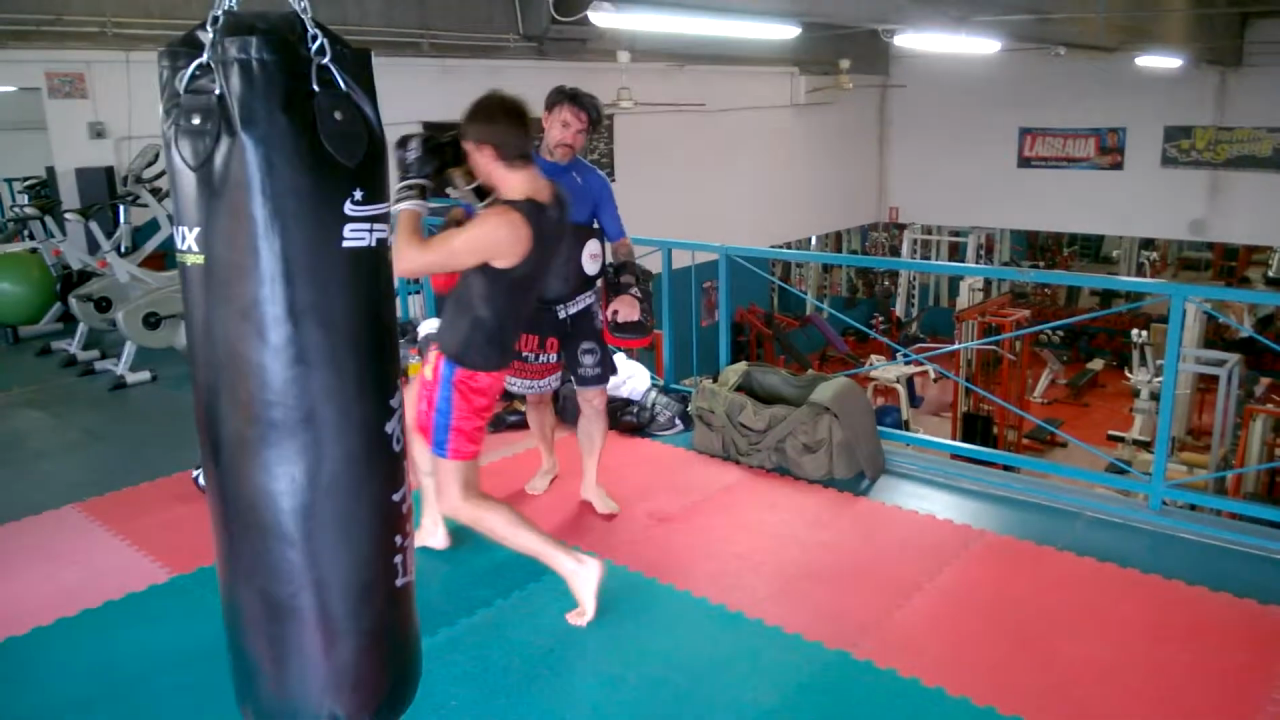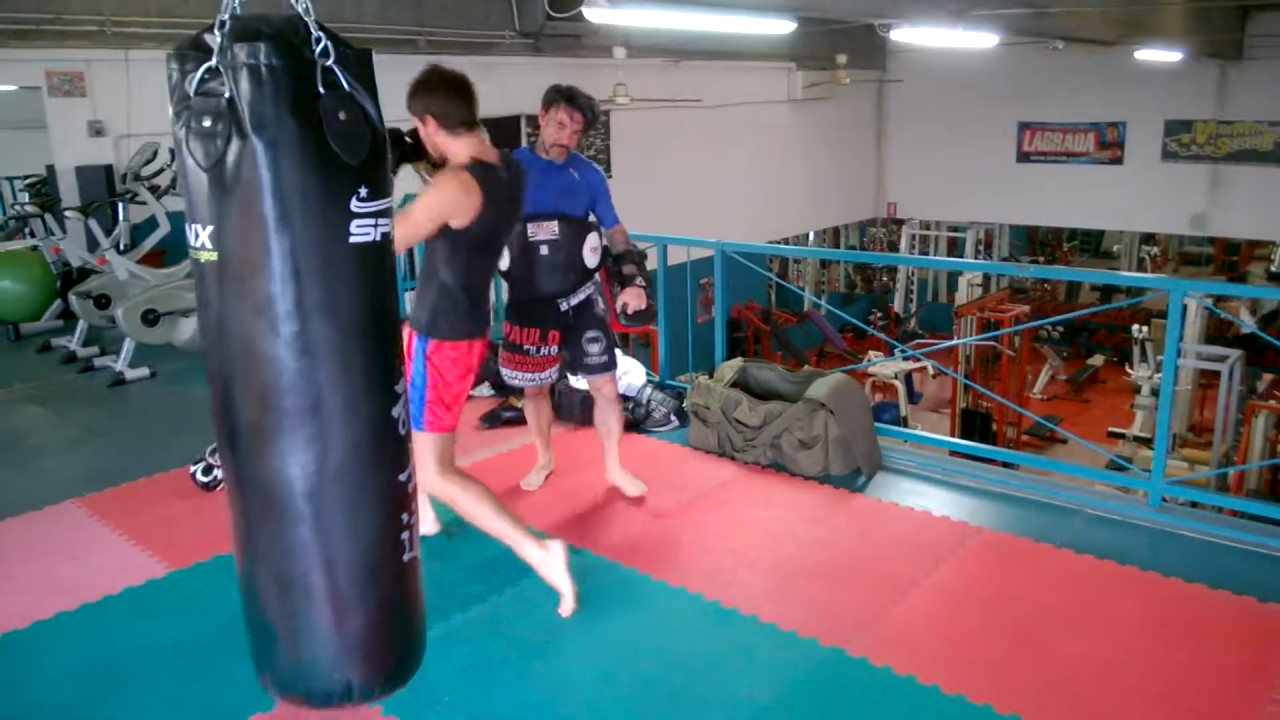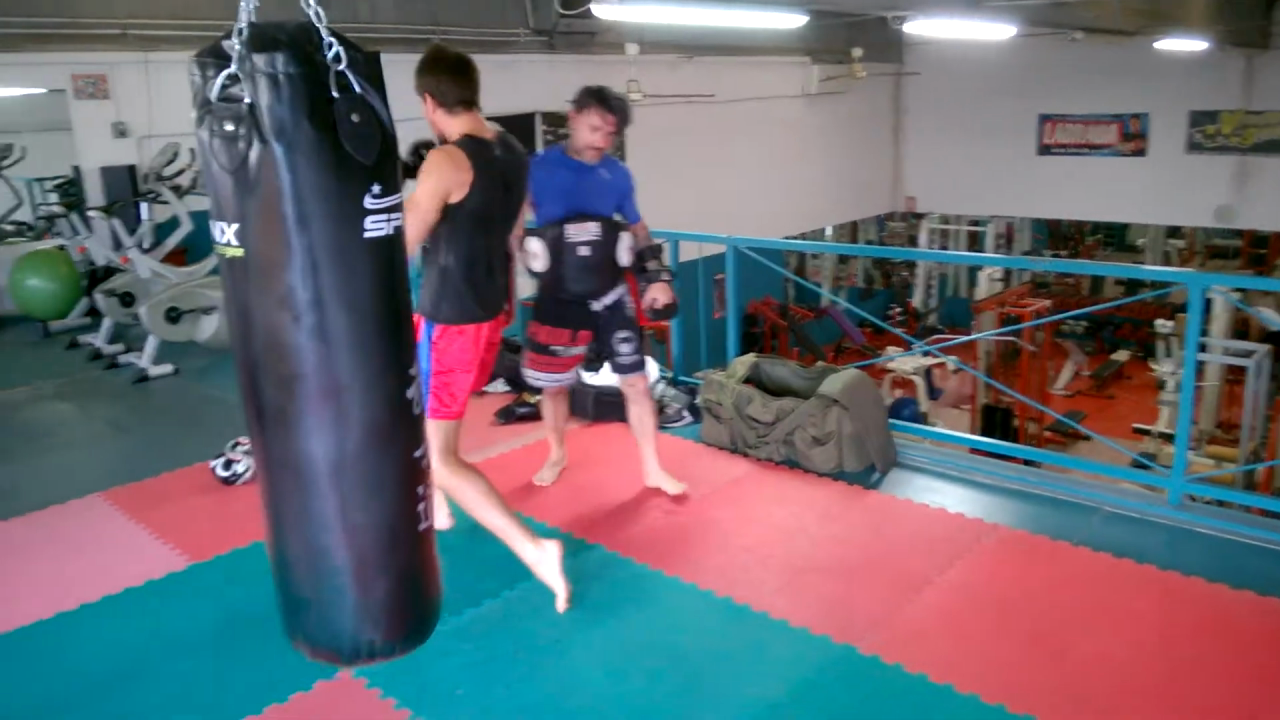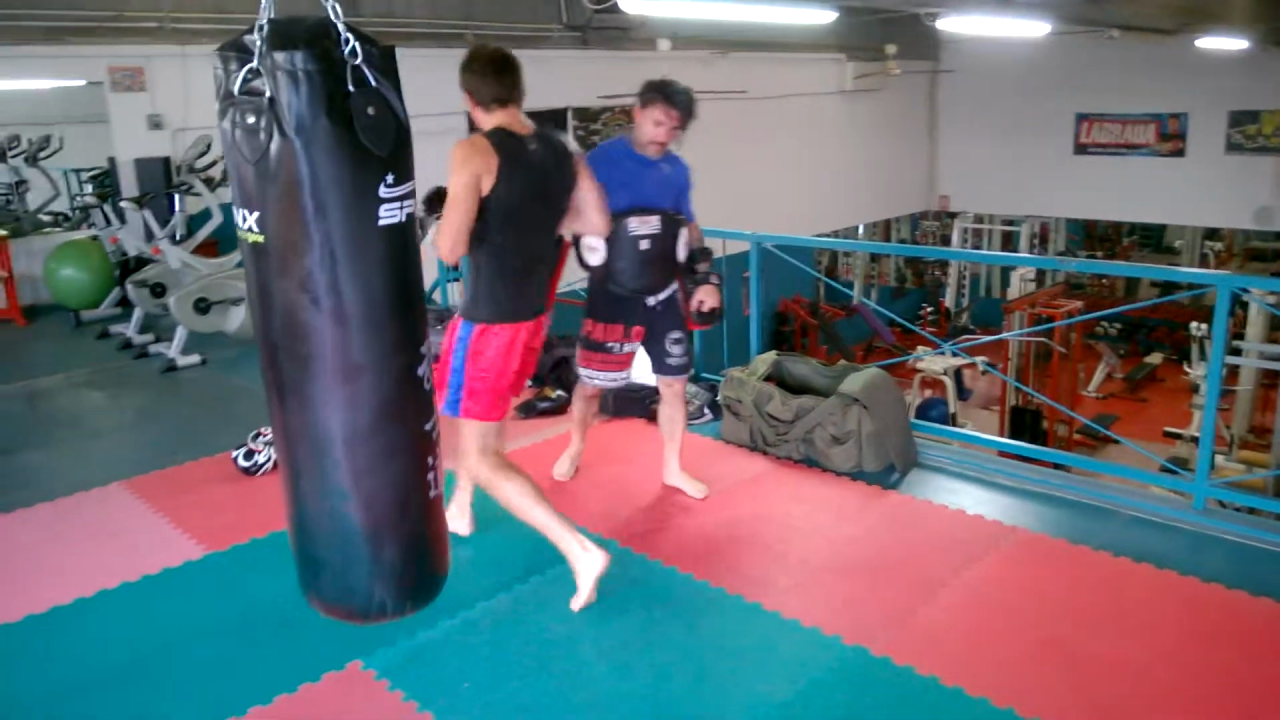
dt=0.2s
person 1, frame 1
left shoulder: (501, 224)
right shoulder: (550, 198)
left elbow: (406, 263)
left wrist: (410, 189)
left hip: (467, 364)
right hip: (480, 350)
left knee: (459, 497)
right knee: (416, 418)
left ankle: (572, 565)
right ankle: (430, 526)
person 1, frame 2
left shoulder: (454, 186)
right shoulder: (508, 169)
left hip: (441, 338)
right hip: (470, 328)
left knee: (437, 470)
right knee: (408, 418)
left ankle: (537, 552)
right ankle: (420, 512)
person 1, frame 3
left shoulder: (446, 162)
right shoulder: (513, 153)
left elbow: (402, 248)
left wrist: (402, 207)
left hip: (450, 323)
right hip: (490, 316)
left knee: (441, 458)
right knee: (428, 417)
left ankle: (533, 548)
right ankle: (435, 507)
person 1, frame 4
left shoulder: (476, 154)
right shoulder: (562, 151)
left elbow: (449, 251)
right elbow: (598, 224)
left wrist: (440, 221)
left hip: (490, 322)
right hip: (535, 317)
left knee: (484, 455)
right knee: (481, 423)
left ankle: (583, 552)
right ankle: (458, 507)
person 2, frame 1
left shoulder: (594, 182)
left elbow: (619, 242)
left wrist: (629, 291)
left hip: (580, 306)
right hip: (530, 307)
left knee: (594, 399)
right knee: (536, 396)
left ankle: (590, 483)
right ankle: (548, 464)
person 2, frame 2
left shoulder: (590, 176)
left elbow: (614, 231)
left wrist: (633, 280)
left hip: (581, 297)
right hip: (529, 301)
left knee: (605, 385)
right knee: (535, 387)
left ankle: (615, 469)
right ankle: (544, 459)
person 2, frame 3
left shoulder: (618, 175)
right shoulder: (538, 171)
left elbow: (636, 227)
left wrist: (657, 276)
left hip: (610, 297)
right hip: (559, 300)
left knee: (637, 384)
right knee: (553, 386)
left ankle: (652, 468)
right ankle: (556, 456)
person 2, frame 4
left shoulder: (677, 171)
right shoulder: (599, 163)
left elbow: (688, 226)
left wrist: (706, 277)
left hip: (663, 295)
right hip: (610, 296)
left knee: (674, 388)
right knee: (591, 386)
left ankle: (672, 469)
right ankle: (575, 448)
